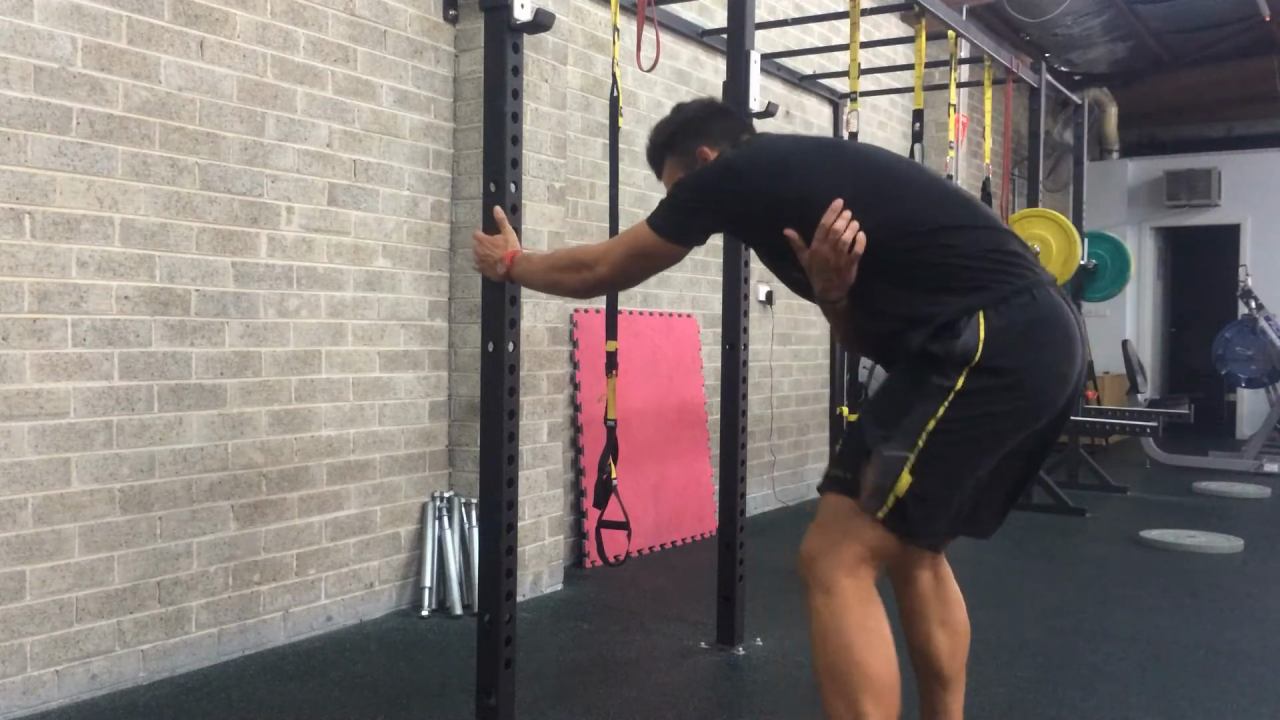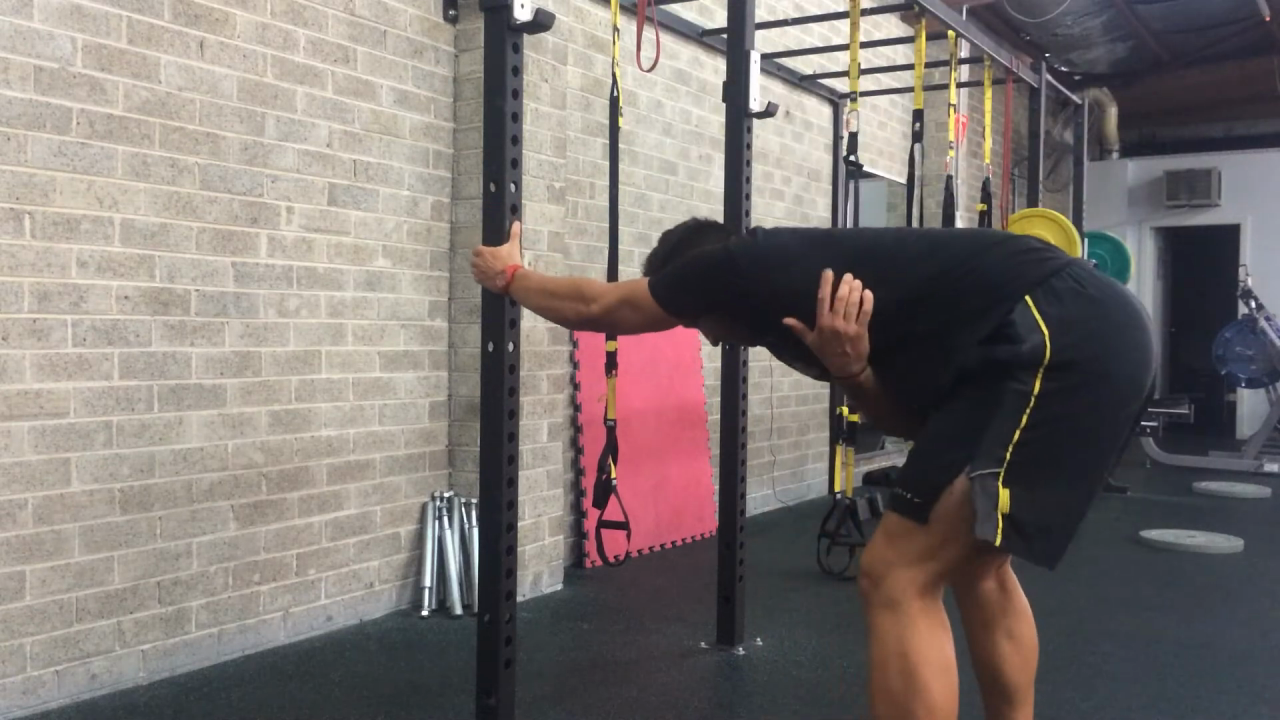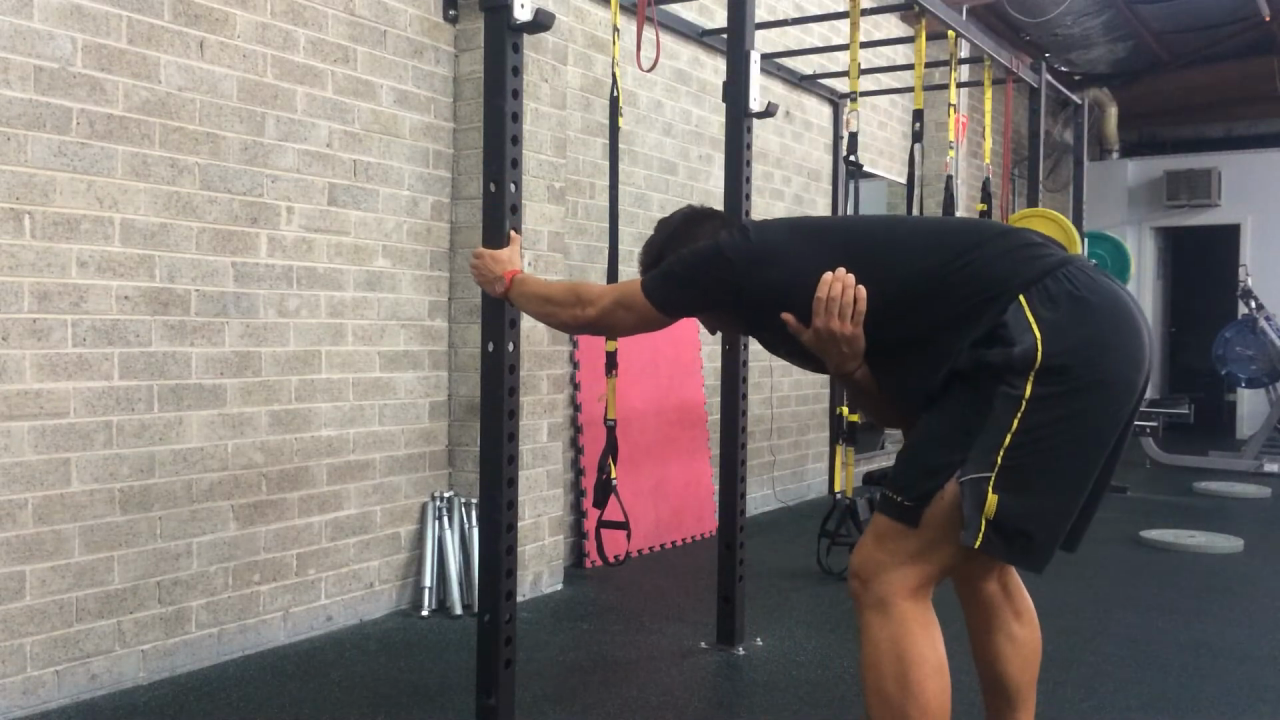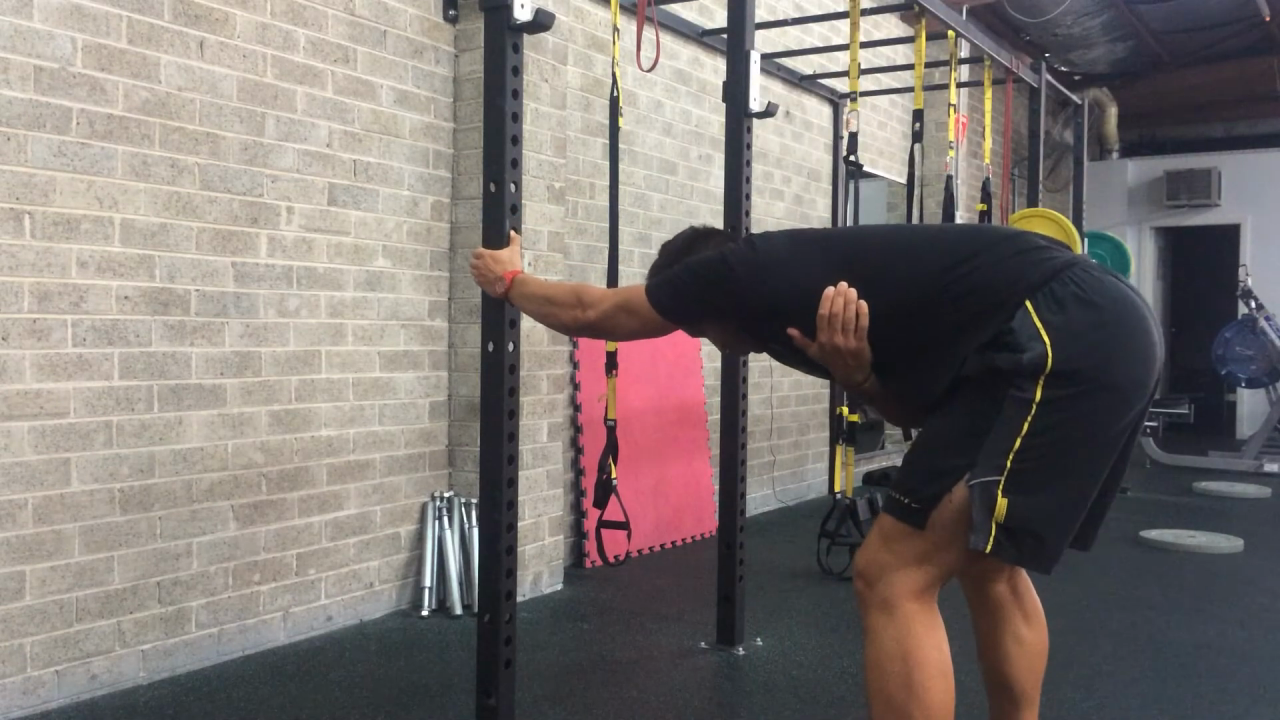
dt=1s
person 1, frame 1
left shoulder: (735, 174)
right shoulder: (809, 175)
left elbow: (602, 270)
right elbow: (879, 338)
left wrist: (509, 261)
right wrist: (837, 297)
left hip: (992, 339)
right hip: (1042, 333)
left knee: (836, 562)
right knee: (912, 547)
person 1, frame 2
left shoulder: (739, 267)
right shoulder: (800, 274)
left elbow: (594, 308)
right elbow: (918, 418)
left wrist: (509, 275)
right wrist: (855, 371)
left hip: (1057, 337)
right hip: (1100, 325)
left knee: (898, 579)
right knee: (975, 562)
person 1, frame 3
left shoulder: (730, 261)
right shoulder: (793, 263)
left elbow: (592, 312)
right elbow: (910, 410)
left wrist: (508, 278)
right wrist: (850, 366)
left hip: (1049, 338)
right hip: (1093, 325)
left knee: (888, 577)
right knee: (979, 562)
person 1, frame 4
left shoulder: (737, 271)
right shoulder: (801, 274)
left elbow: (591, 312)
right elbow: (922, 405)
left wrist: (508, 279)
right wrist: (858, 373)
left hip: (1063, 339)
right hip: (1109, 323)
left knee: (894, 579)
right knee: (988, 564)
